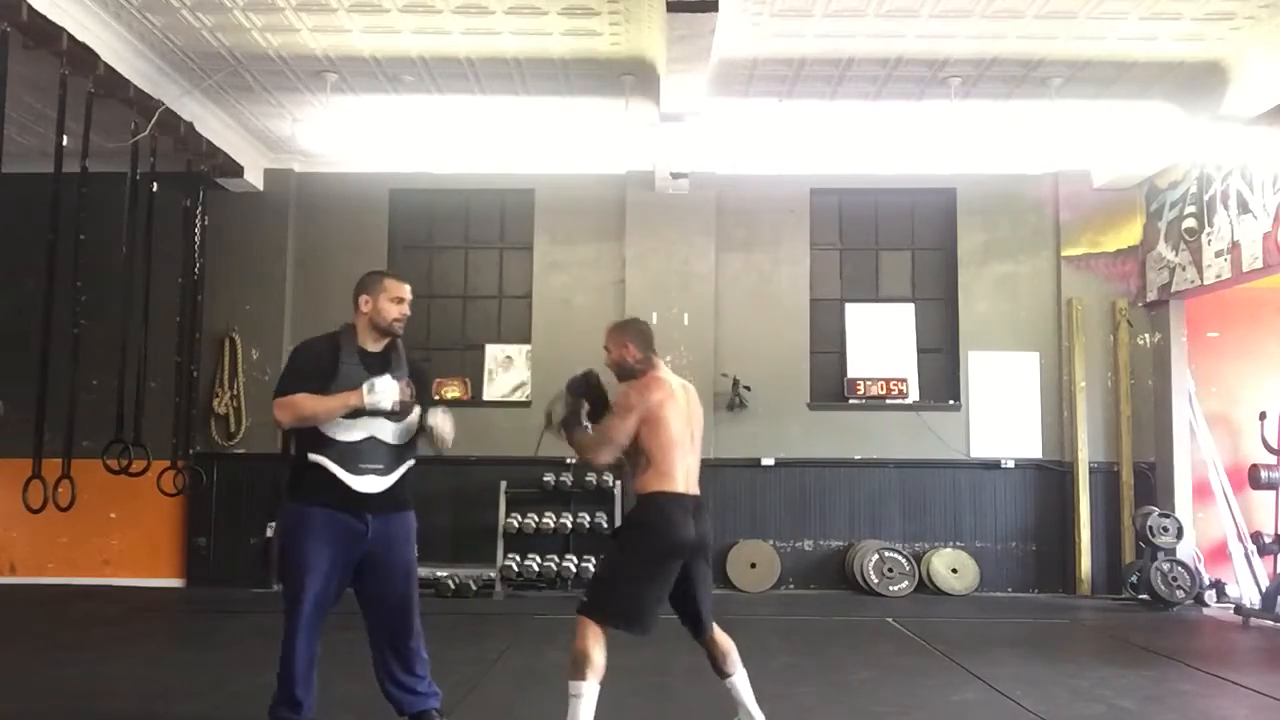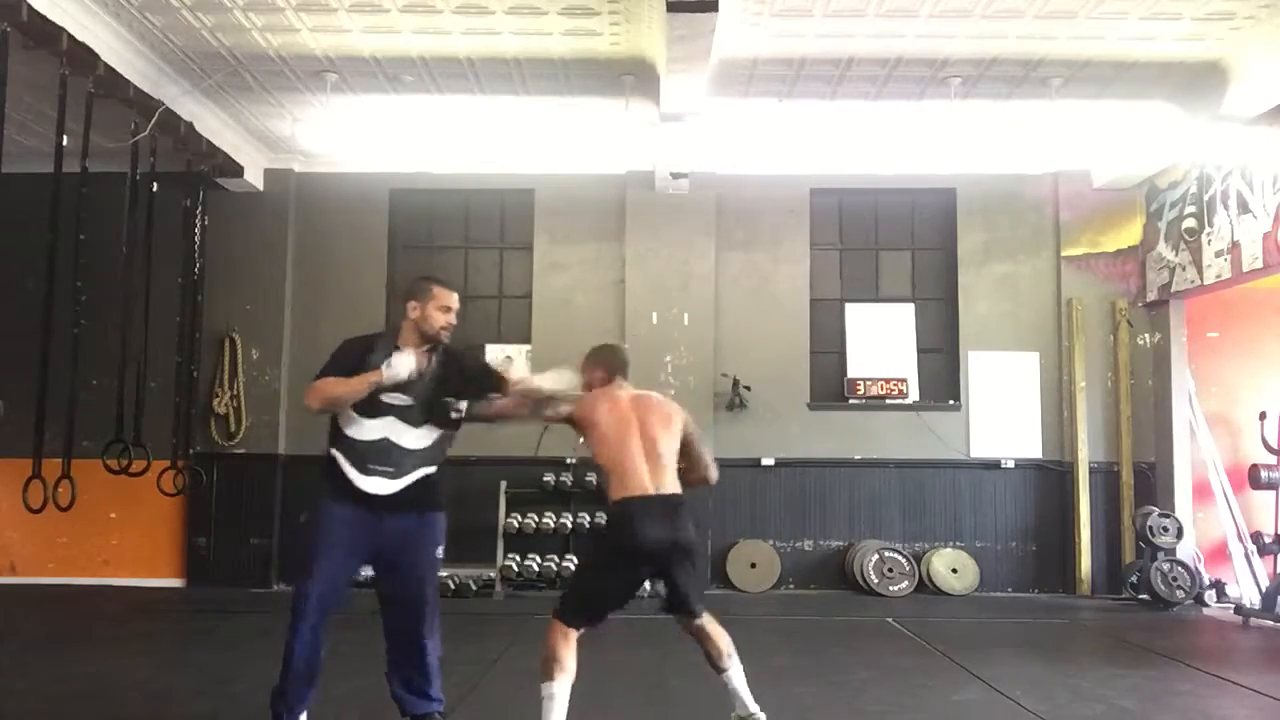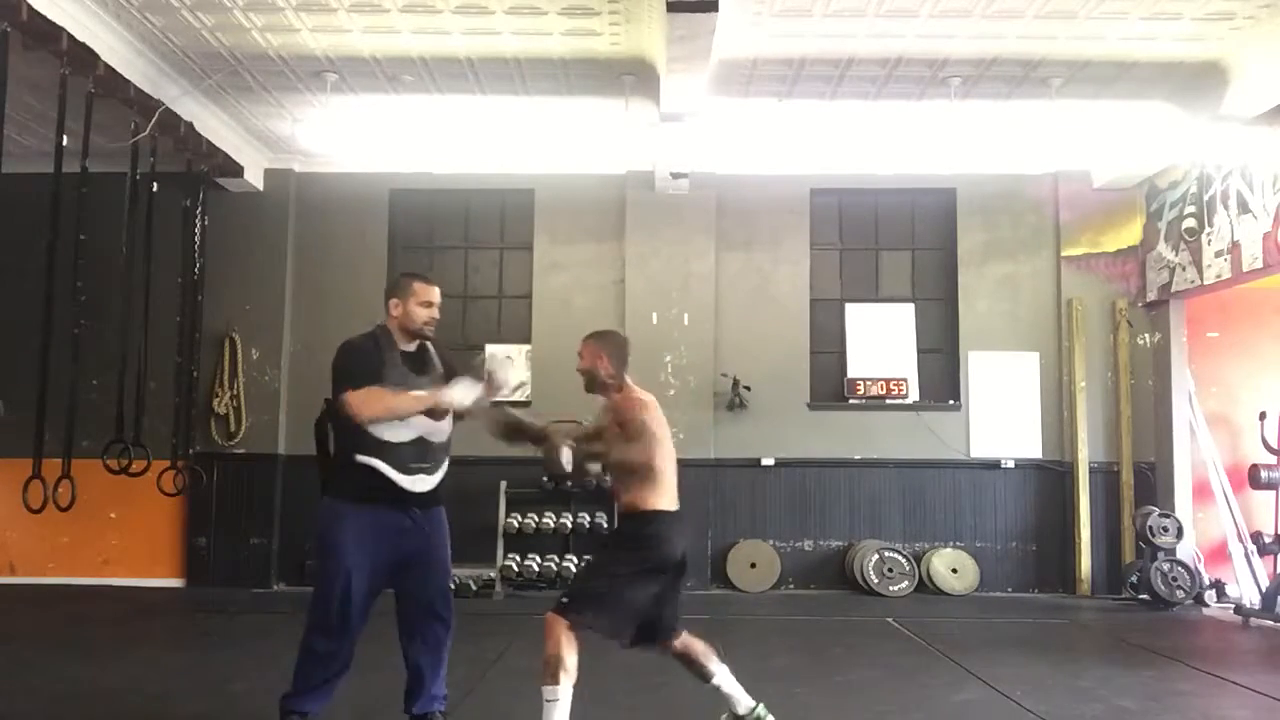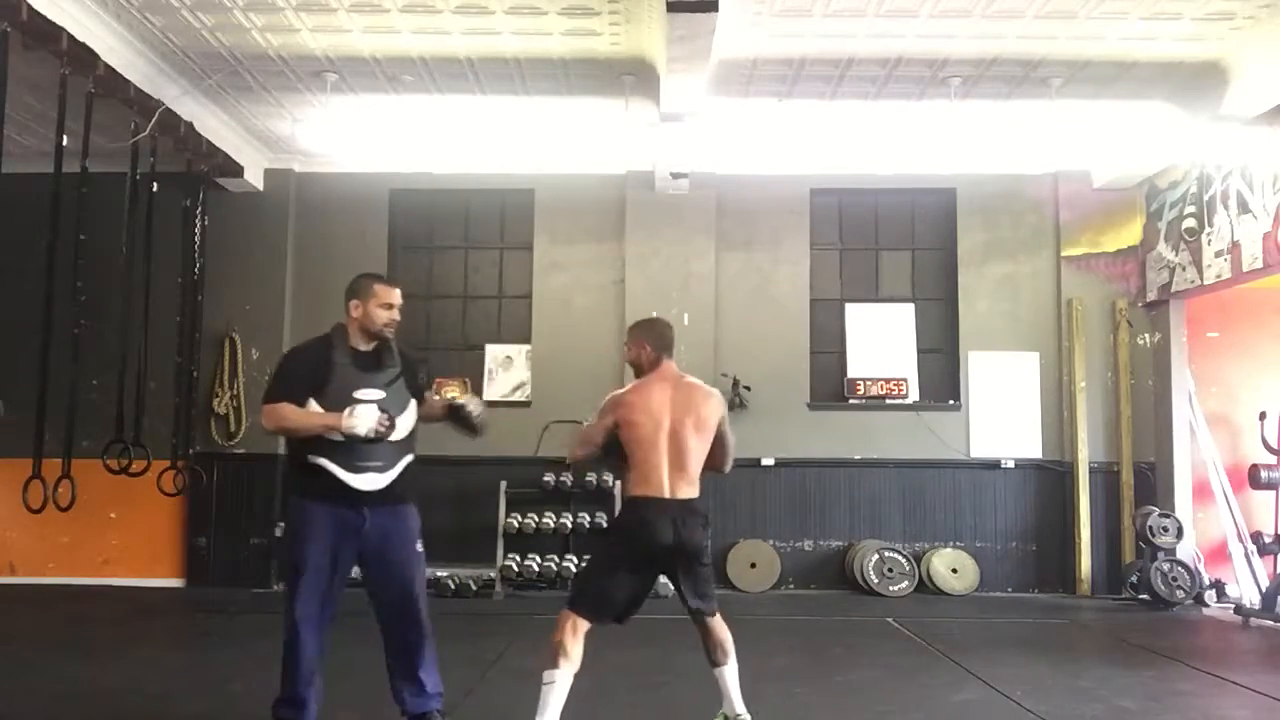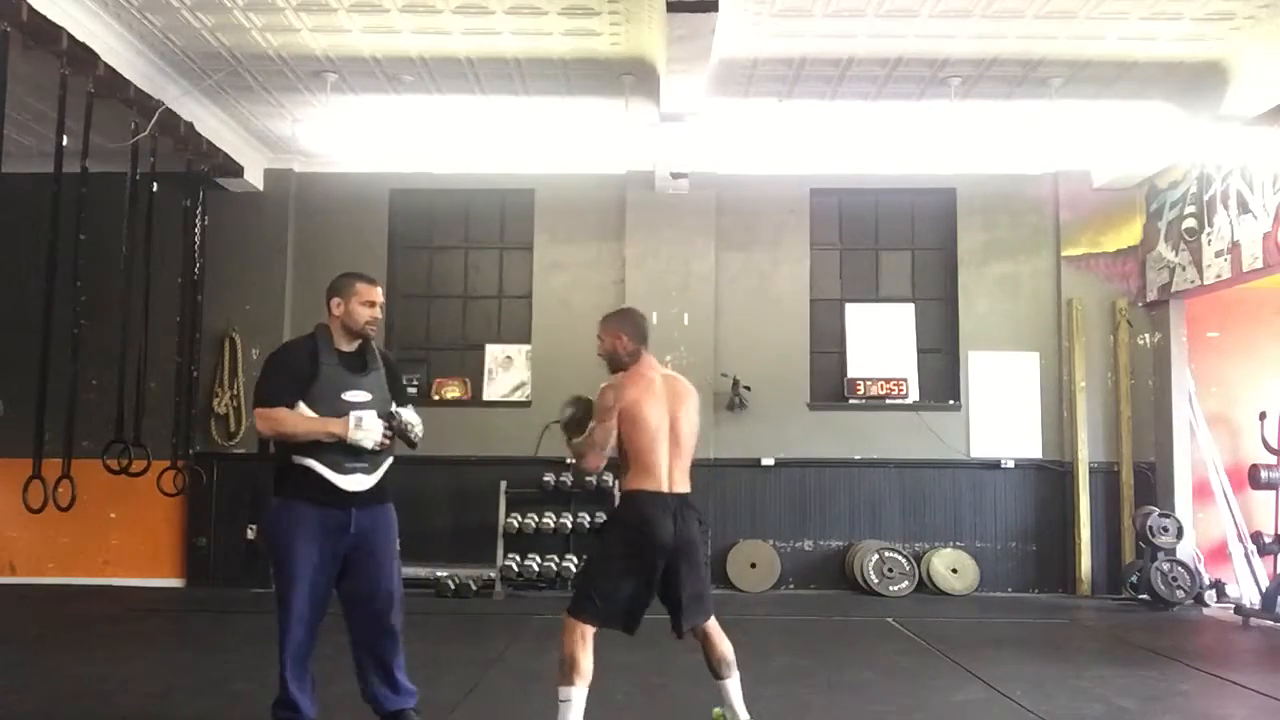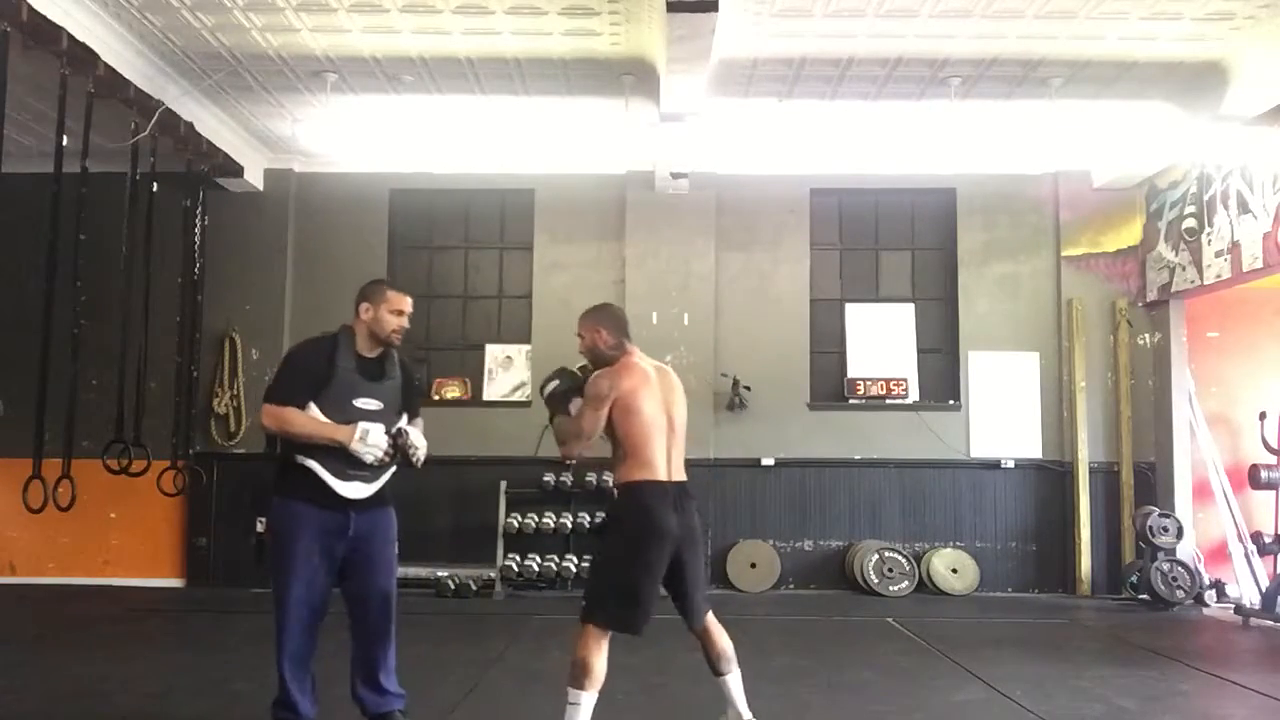
dt=0.3s
person 1, frame 1
left shoulder: (404, 364)
right shoulder: (318, 353)
left elbow: (412, 418)
right elbow: (286, 412)
left wrist: (433, 421)
right wrist: (361, 397)
left hip: (389, 513)
right hip: (319, 511)
left knee: (399, 615)
right knee: (303, 616)
person 1, frame 2
left shoulder: (458, 369)
right shoulder: (370, 351)
left elbow: (516, 386)
right elbow: (316, 400)
right wrist: (382, 376)
left hip: (414, 515)
right hip: (345, 506)
left knee: (416, 615)
right knee: (312, 610)
person 1, frame 3
left shoulder: (434, 360)
right shoulder: (360, 352)
left elbow: (447, 414)
right elbow: (366, 407)
left wrist: (464, 401)
right wrist: (444, 396)
left hip: (424, 509)
right hip: (358, 508)
left knee: (432, 612)
right knee: (340, 614)
person 1, frame 4
left shoulder: (399, 361)
right shoulder: (309, 357)
left elbow: (416, 410)
right elbow: (272, 416)
left wrist: (453, 408)
right wrist: (341, 420)
left hip: (390, 509)
right hip: (321, 507)
left knee: (407, 608)
right knee: (307, 613)
person 1, frame 5
left shoulder: (382, 362)
right shoulder: (295, 357)
left elbow: (398, 414)
right elbow: (266, 421)
left wrist: (407, 422)
right wrist: (345, 427)
left hip: (372, 508)
right hip: (305, 508)
left knee: (381, 608)
right knee: (299, 614)
person 1, frame 6
left shoulder: (401, 372)
right shoulder: (314, 355)
left elbow: (410, 423)
right elbow: (273, 416)
left wrist: (413, 439)
right wrist: (349, 435)
left hip: (372, 511)
right hip: (307, 508)
left knee: (377, 609)
right knee: (298, 612)
person 2, frame 1
left shoulder: (639, 390)
right shoulder: (687, 392)
left elbow: (599, 455)
left wrist: (572, 422)
right wrist: (602, 408)
left hip: (658, 518)
right hip: (695, 519)
left knee: (589, 624)
right knee: (704, 626)
person 2, frame 2
left shoulder: (588, 403)
right shoulder: (669, 408)
left elbow: (521, 406)
right elbow: (707, 475)
left wrist: (469, 410)
left hip: (633, 525)
right hip: (677, 522)
left knee: (564, 629)
right knee: (696, 619)
person 2, frame 3
left shoulder: (633, 405)
right shoulder: (619, 411)
left elbow: (648, 459)
right elbow: (578, 438)
left wrist: (587, 447)
right wrist: (517, 425)
left hip: (643, 536)
right hip: (669, 538)
left knee: (561, 625)
right knee: (671, 638)
person 2, frame 4
left shoulder: (624, 400)
right shoulder: (711, 398)
left elbow: (578, 453)
right elbow: (724, 463)
left wrist: (618, 447)
left hip: (641, 522)
right hip: (689, 522)
left knee: (573, 622)
right knee: (707, 616)
person 2, frame 5
left shoulder: (616, 390)
right shoulder: (687, 389)
left elbow: (592, 461)
left wrist: (574, 433)
left hip: (640, 516)
right hip: (685, 516)
left knee: (579, 626)
right knee: (703, 623)
person 2, frame 6
left shoulder: (607, 379)
right shoulder: (669, 377)
left elbow: (572, 447)
left wrist: (558, 405)
left hip: (641, 508)
right hip: (682, 505)
left knee: (595, 629)
right knee: (702, 618)
